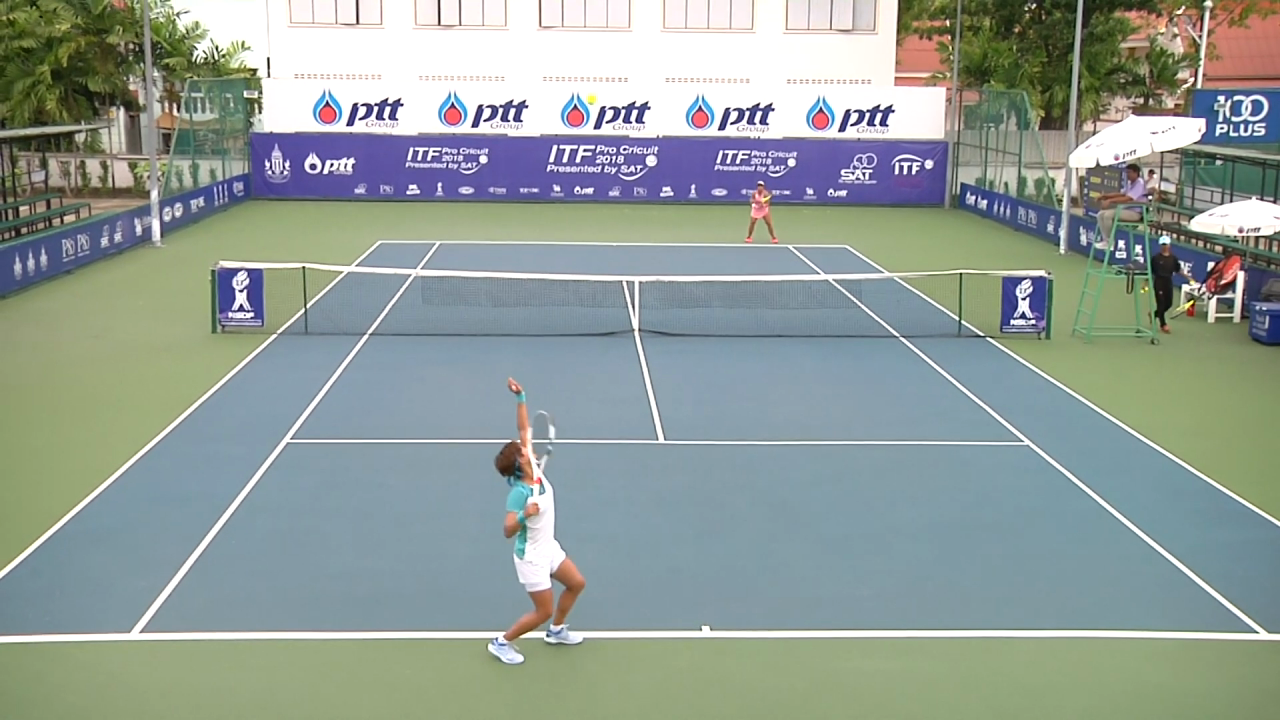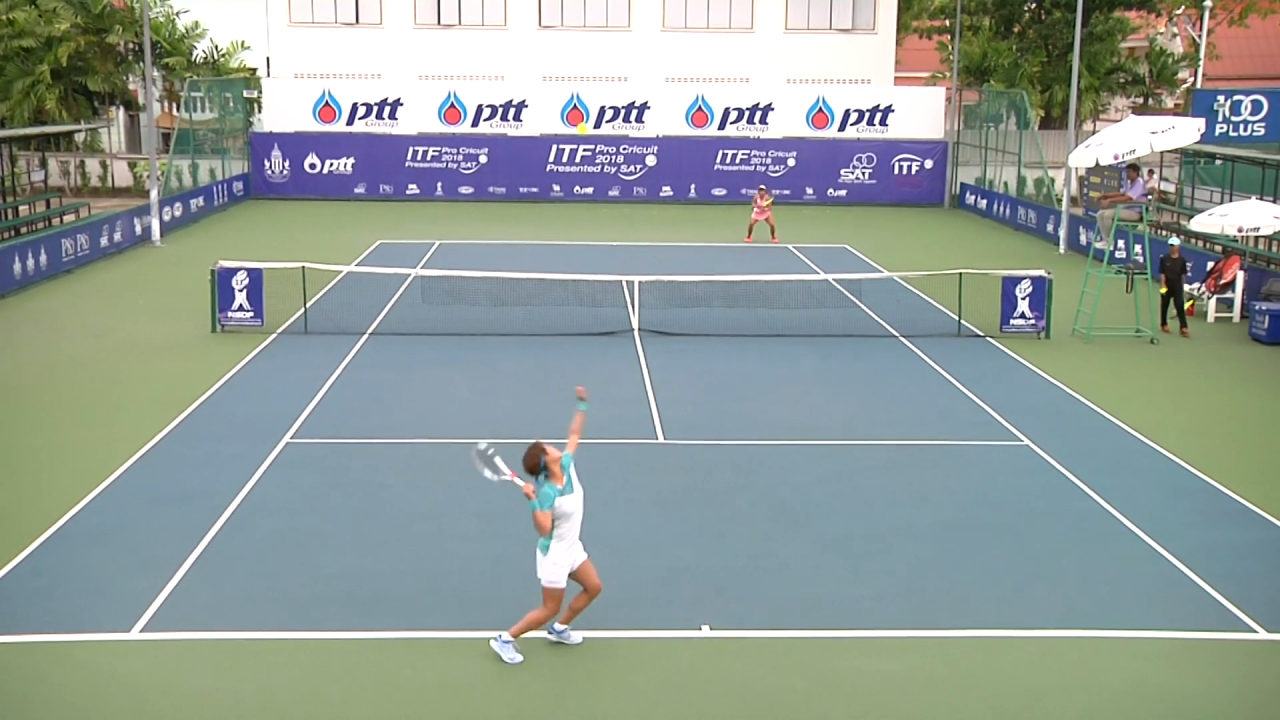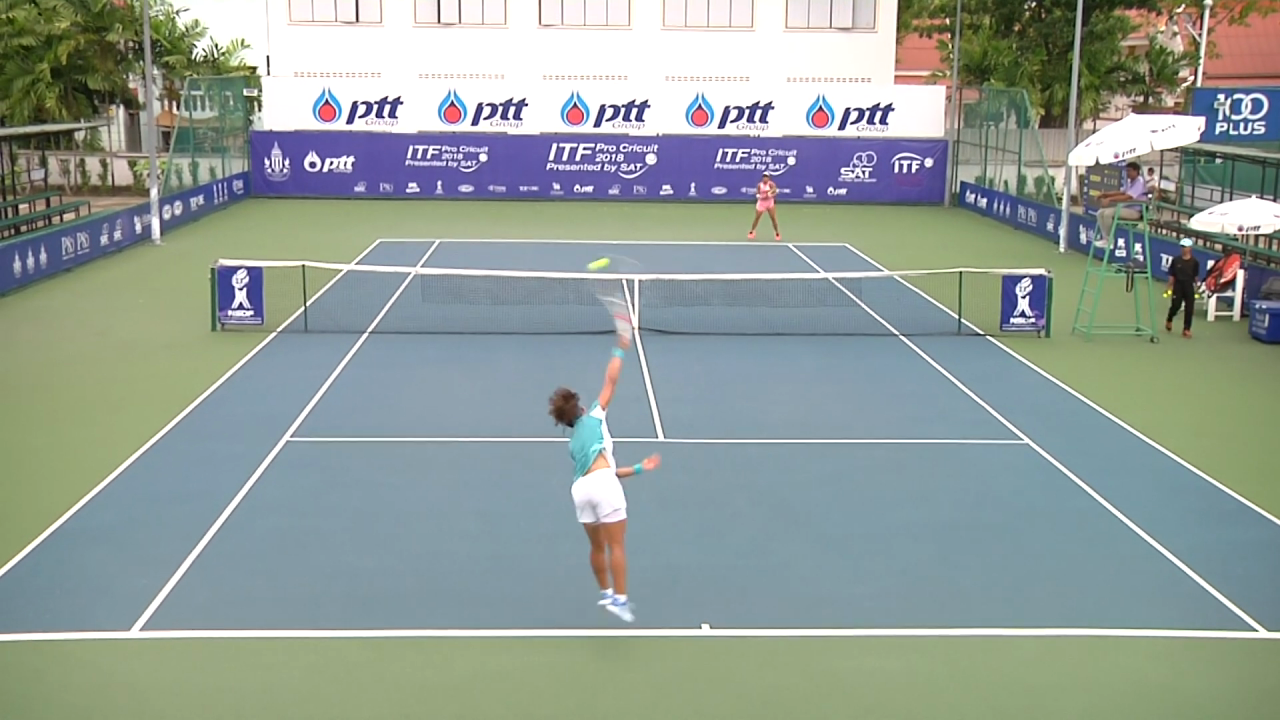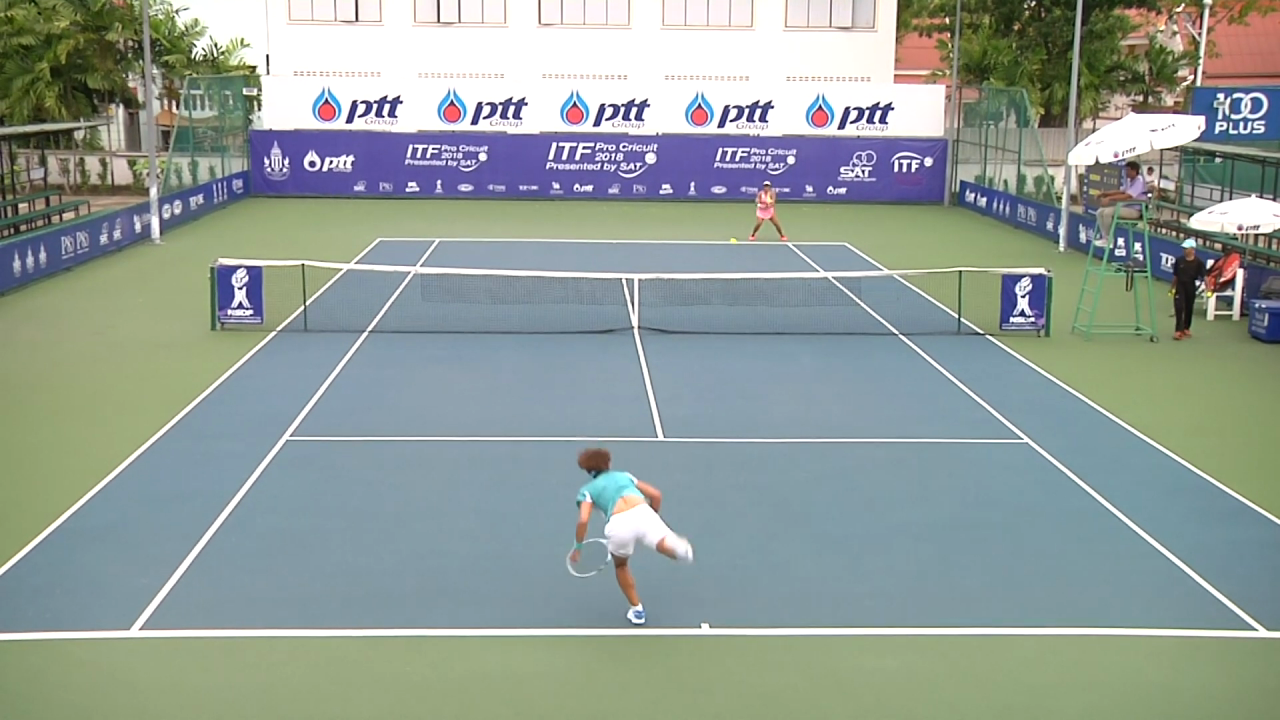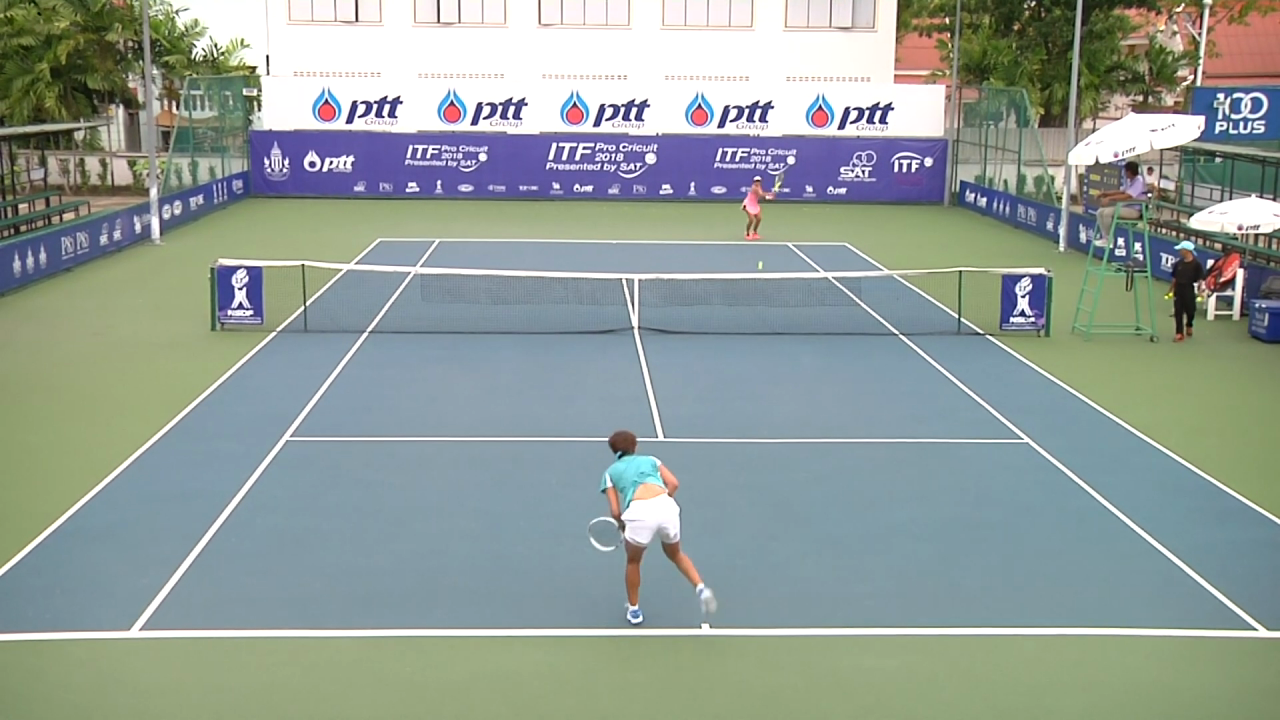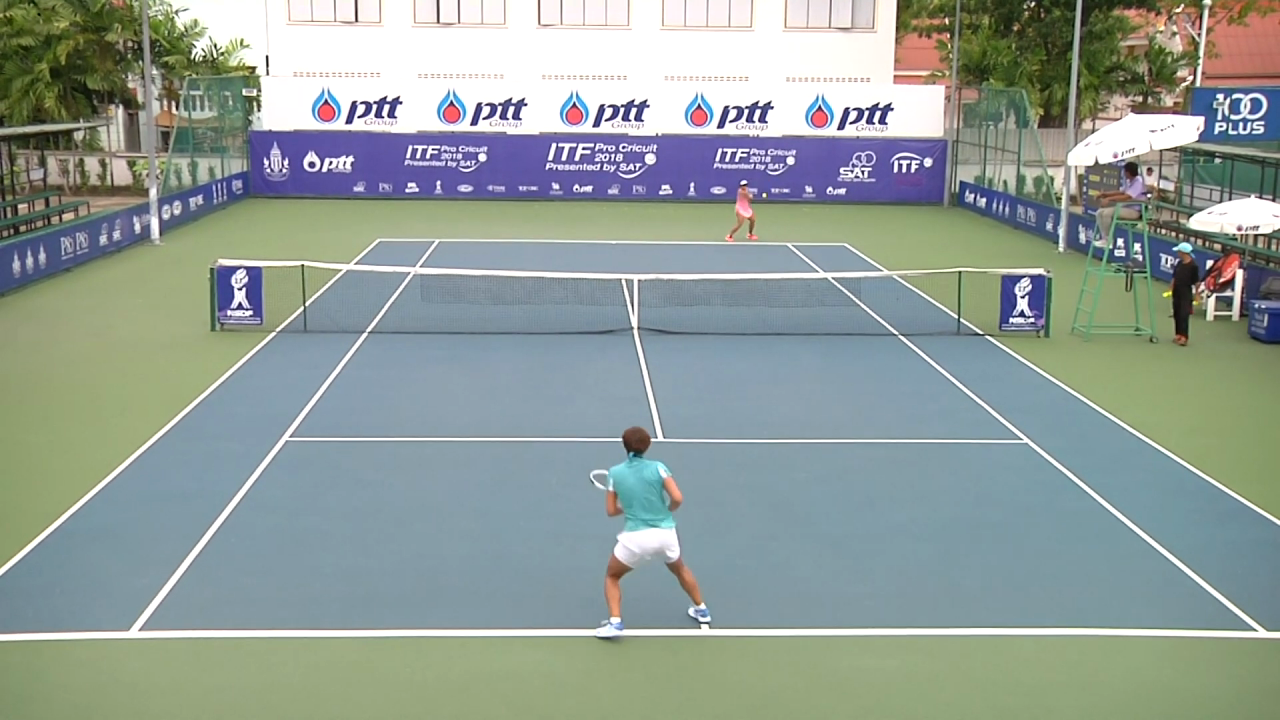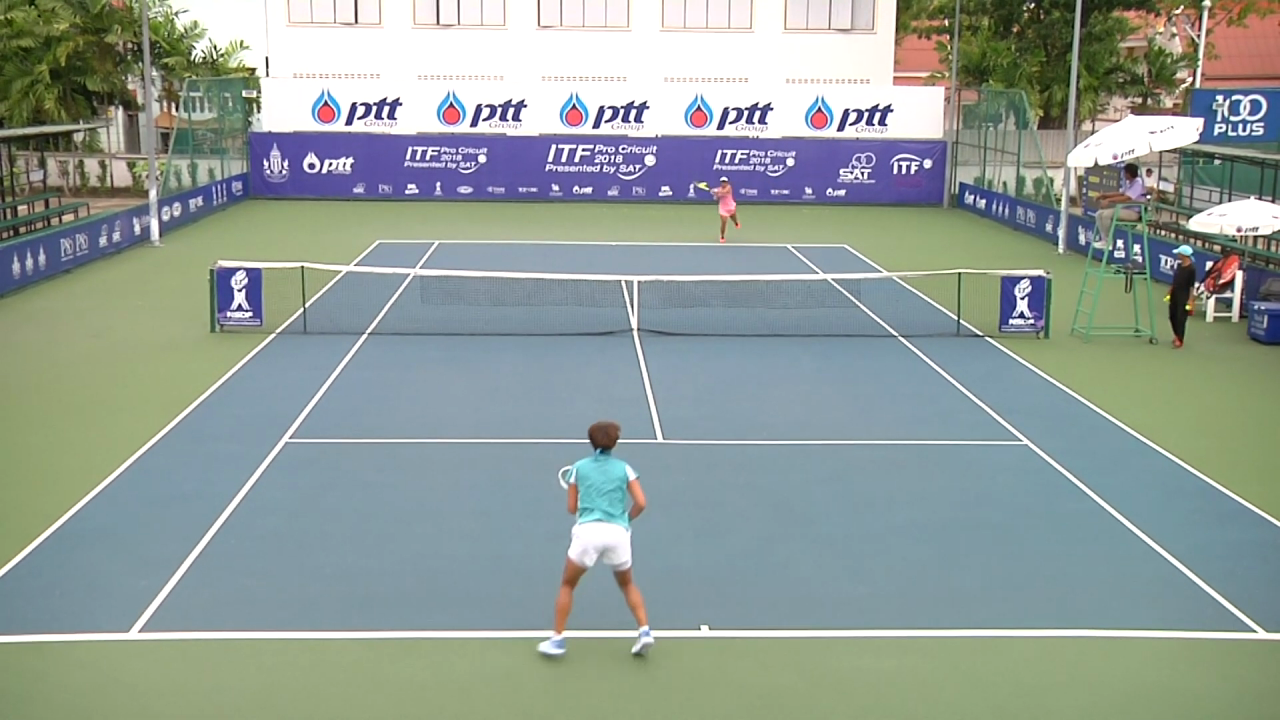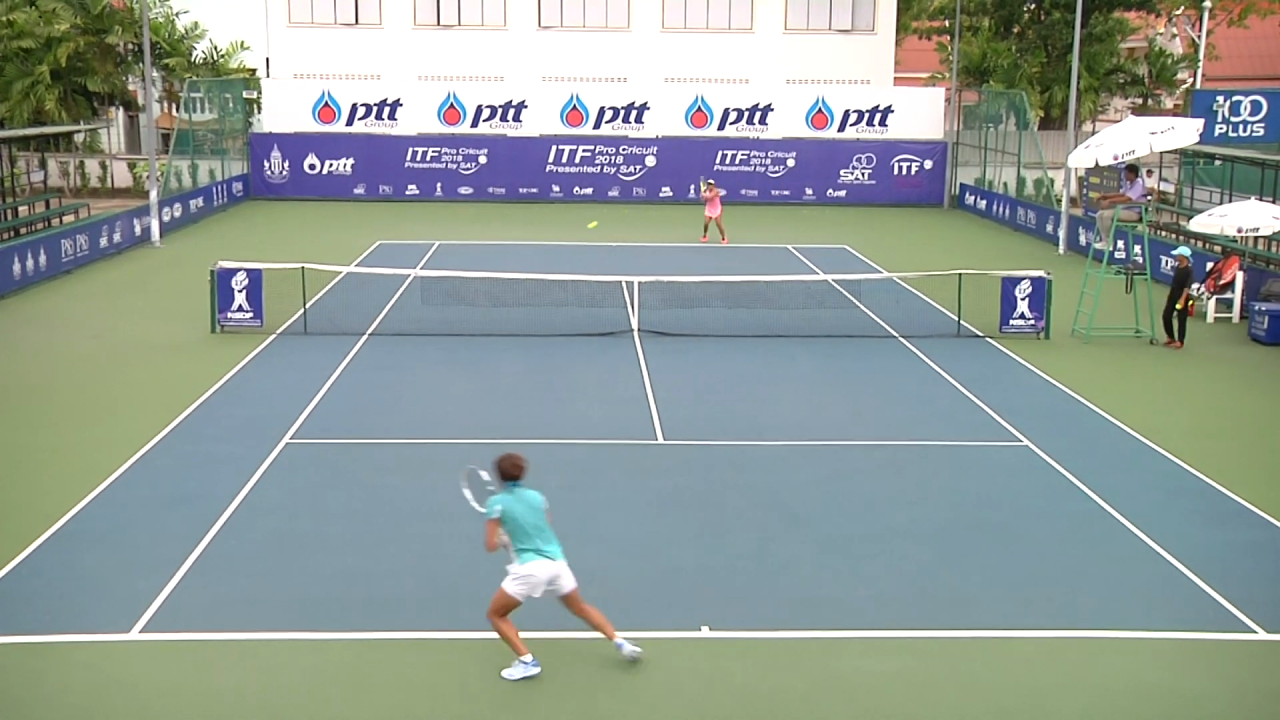
dt=0.3s
person 1, frame 1
left shoulder: (534, 469)
right shoulder: (519, 493)
left elbow: (524, 430)
right elbow: (508, 531)
left wrist: (520, 397)
right wrist: (525, 516)
left hip: (548, 548)
right hip: (531, 557)
left knee: (577, 584)
right knee: (543, 611)
left ankle: (557, 630)
right ankle: (502, 642)
person 1, frame 2
left shoulder: (567, 467)
right shoulder: (547, 495)
left elbow: (573, 436)
right elbow: (544, 531)
left wrist: (581, 406)
right wrist: (532, 500)
left hip: (573, 547)
right hip: (555, 553)
left knee: (594, 588)
right knee: (551, 608)
left ankle: (560, 629)
right ankle: (506, 639)
person 1, frame 3
left shoulder: (575, 444)
right shoulder: (592, 417)
right elbow: (610, 380)
left wrist: (639, 469)
right wrist: (619, 351)
left hip: (581, 491)
right hip: (603, 486)
left knee: (597, 547)
right knee: (616, 546)
left ankle: (607, 593)
right ankle: (619, 599)
person 1, frame 4
left shoulder: (588, 489)
right shoulder: (625, 476)
left elbow: (584, 520)
right elbow: (656, 495)
left wrist: (578, 546)
right wrist: (654, 515)
left hip: (619, 526)
right hip: (643, 515)
left knee: (620, 565)
right knee: (676, 550)
left ankle: (637, 610)
right ankle: (678, 546)
person 1, frame 5
left shoulder: (610, 472)
right shoulder: (649, 460)
left elbow: (615, 512)
right elbow: (673, 484)
left wrist: (623, 525)
left hip: (639, 513)
right hip: (666, 507)
left knee: (633, 562)
right knee: (675, 555)
left ankle: (634, 610)
right ankle: (701, 590)
person 1, frame 6
left shoulder: (616, 473)
right shoulder: (657, 468)
left elbow: (611, 510)
right elbow: (677, 498)
left hip: (635, 537)
right hip: (664, 534)
left knee: (611, 577)
right knee: (680, 569)
left ankle: (615, 624)
right ankle: (701, 610)
person 1, frame 7
left shoulder: (579, 467)
right shoulder: (624, 468)
left elbow: (572, 508)
right elbow: (641, 504)
left hip: (588, 533)
right hip: (617, 534)
left knee: (567, 586)
right knee: (627, 585)
left ankle: (557, 639)
right ankle: (644, 632)
person 1, frame 8
left shoulder: (496, 503)
right shoulder: (536, 497)
left elbow: (491, 546)
left wrist: (502, 540)
left hip: (530, 568)
right hip: (554, 562)
left knee: (495, 615)
right knee: (580, 608)
left ankle: (527, 661)
right ankle: (621, 644)
